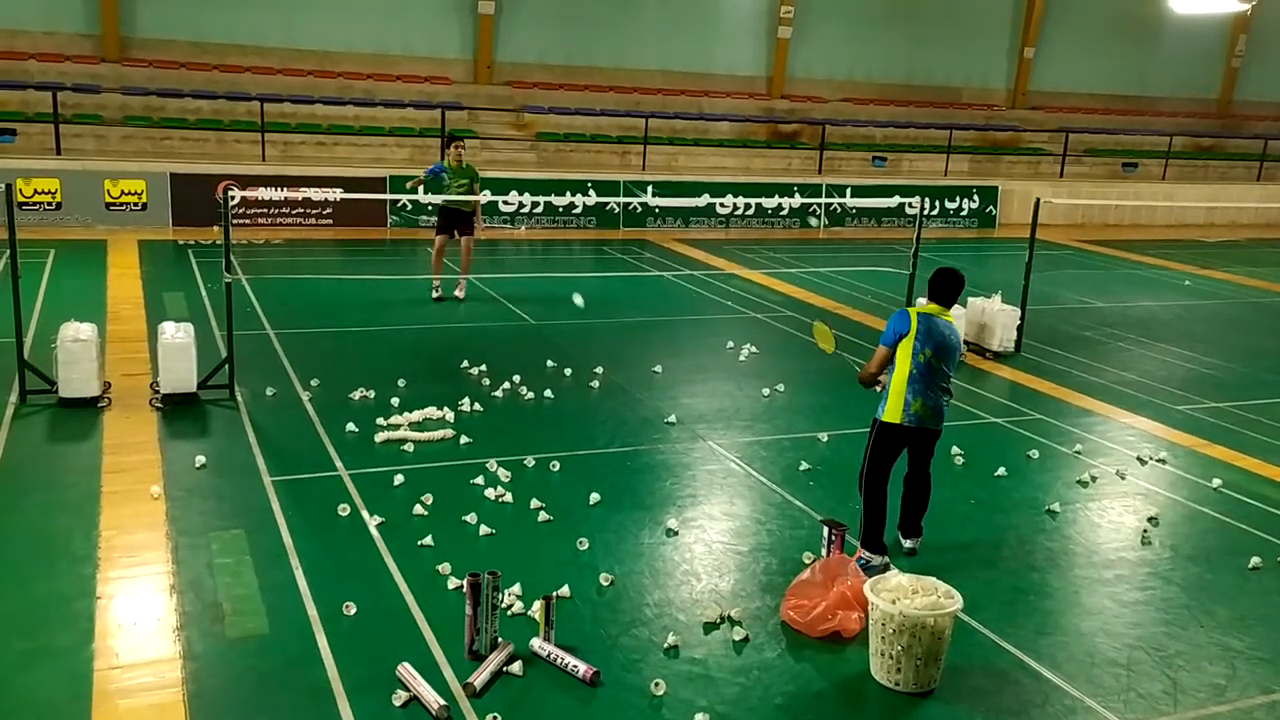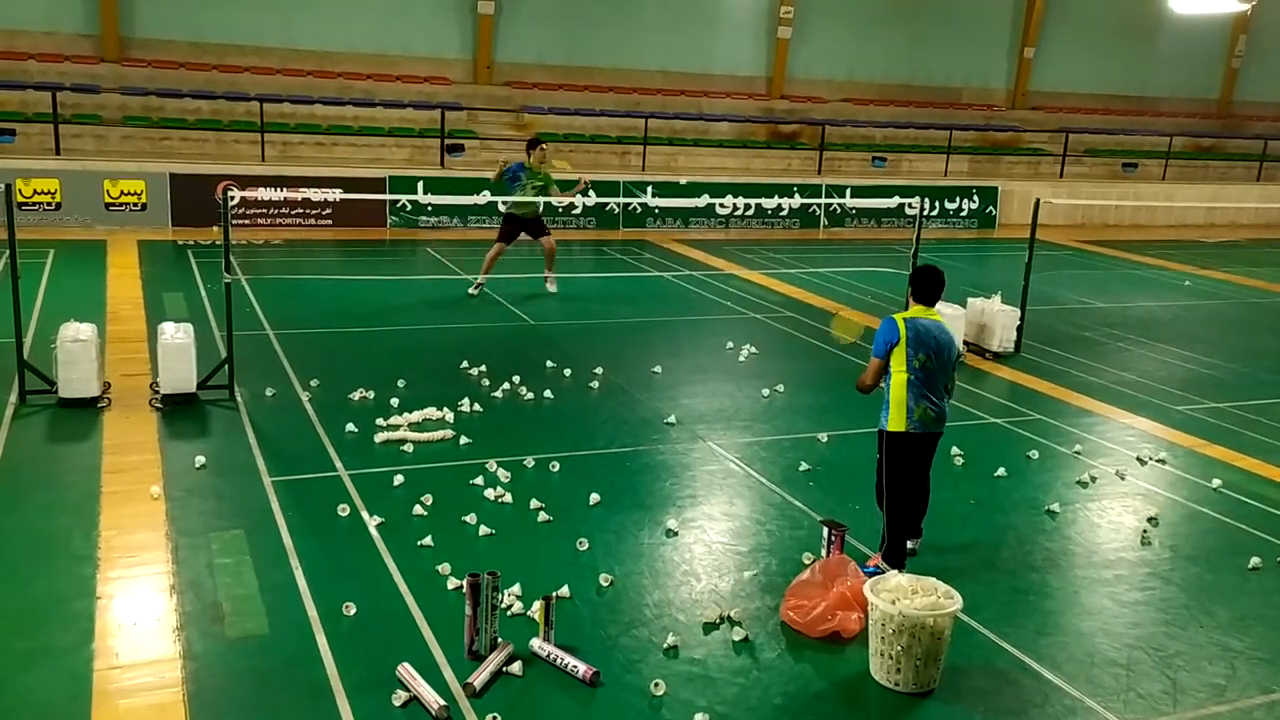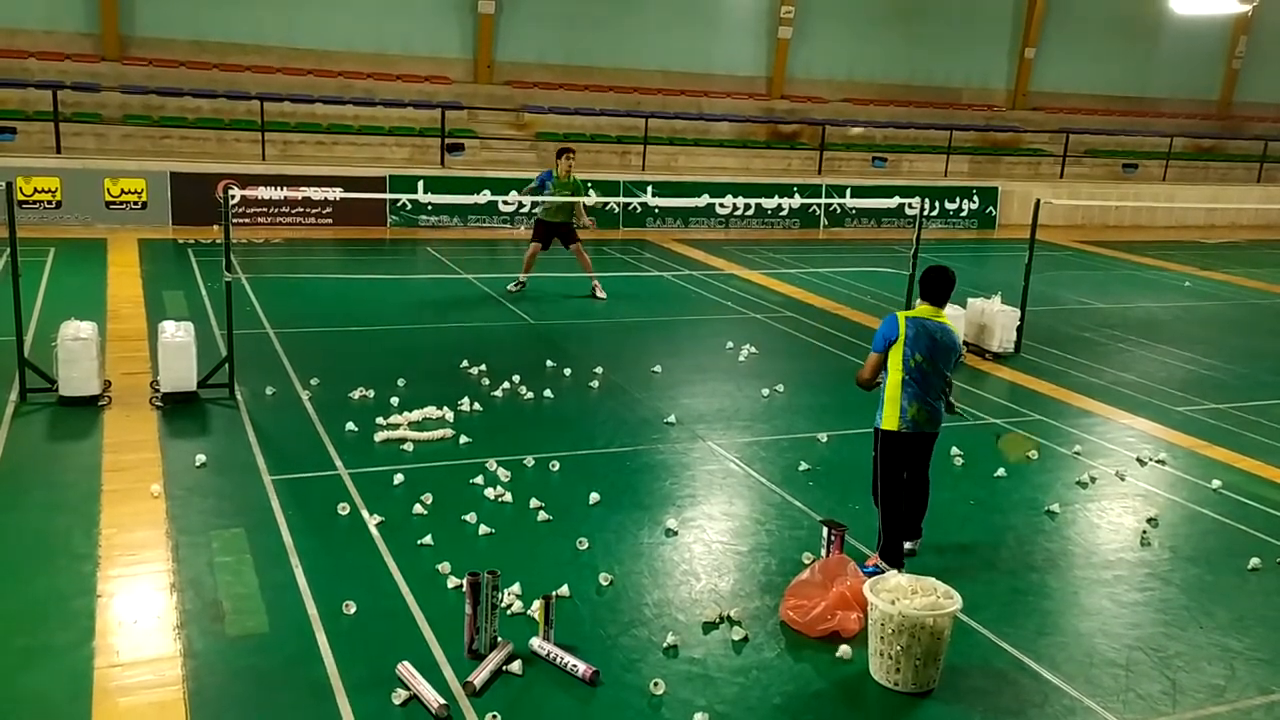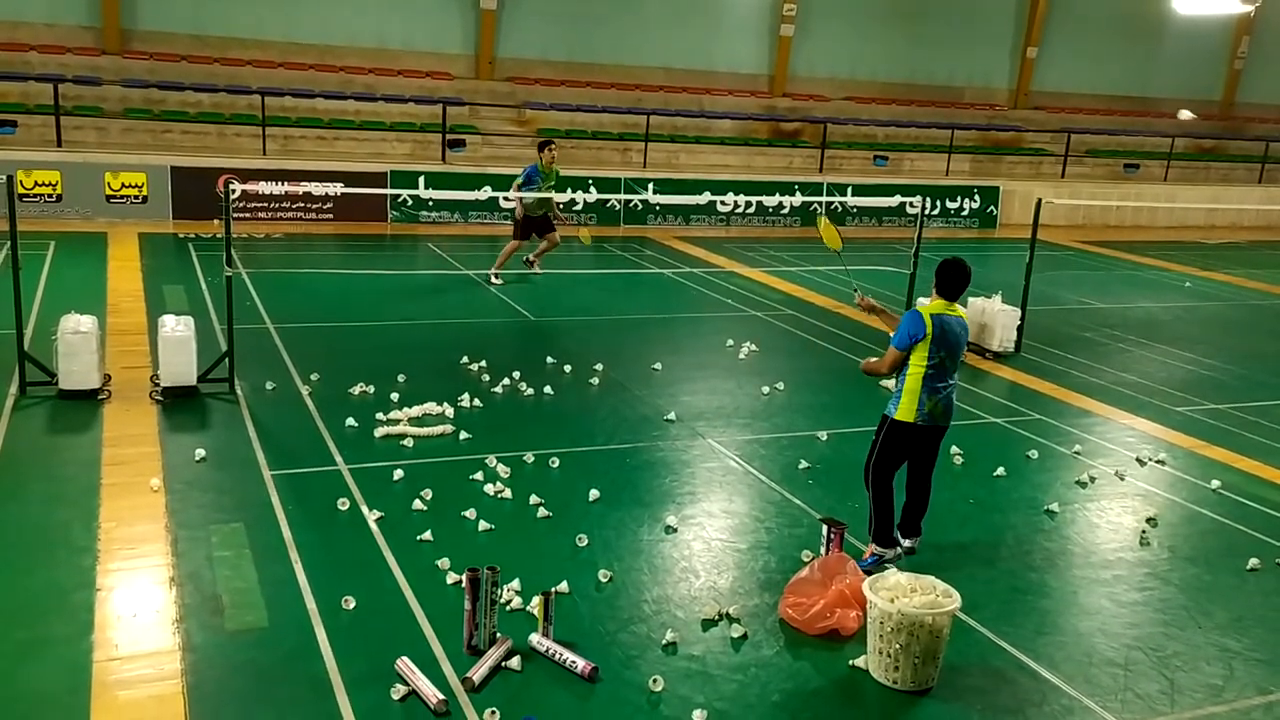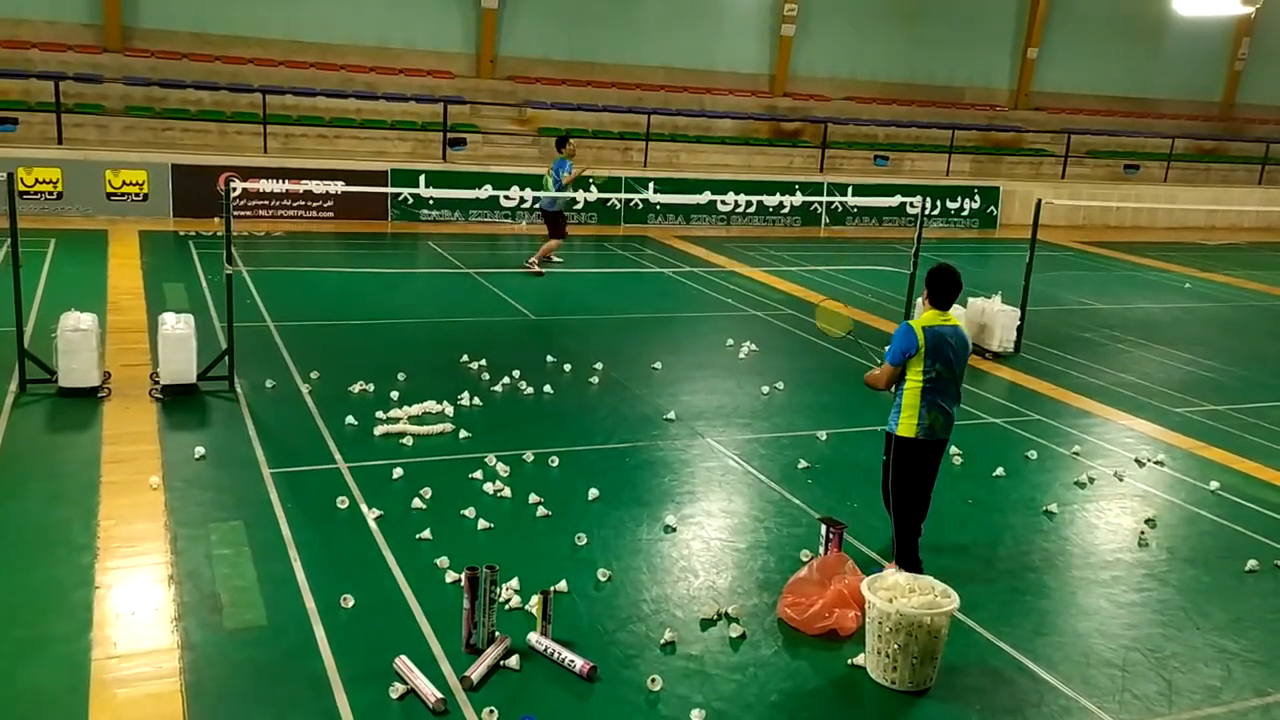
dt=0.4s
person 1, frame 1
left shoulder: (906, 318)
right shoulder: (954, 336)
left elbow: (873, 370)
left wrist: (867, 380)
left hip: (896, 415)
right hip: (933, 419)
left knee: (874, 479)
right knee: (919, 475)
left ankle: (873, 552)
right ankle: (910, 534)
person 1, frame 2
left shoulder: (894, 325)
right shoulder: (947, 334)
left elbow: (870, 380)
left wrist: (861, 386)
left hip: (900, 423)
right hip: (934, 422)
left knee: (891, 489)
right knee: (919, 479)
left ankle: (892, 560)
right ankle: (911, 536)
person 1, frame 3
left shoulder: (896, 322)
right shoulder: (952, 337)
left elbow: (868, 375)
left wrist: (866, 382)
left hip: (896, 421)
right hip: (930, 422)
left knee: (887, 489)
right knee: (918, 479)
left ankle: (889, 559)
right ankle: (910, 537)
person 1, frame 4
left shoulder: (918, 317)
right shoulder: (961, 323)
left elbow: (887, 367)
left wrist: (867, 365)
right wrist: (878, 310)
left hip: (907, 413)
right hip: (940, 415)
left knee: (878, 472)
right knee: (921, 476)
left ankle: (883, 544)
right ankle: (909, 534)
person 1, frame 5
left shoulder: (911, 331)
right shoulder: (961, 334)
left elbow: (884, 382)
left wrist: (869, 377)
left hip: (909, 427)
right hip: (942, 427)
left knee: (897, 494)
right knee: (922, 488)
left ankle: (907, 566)
right ankle: (909, 538)
